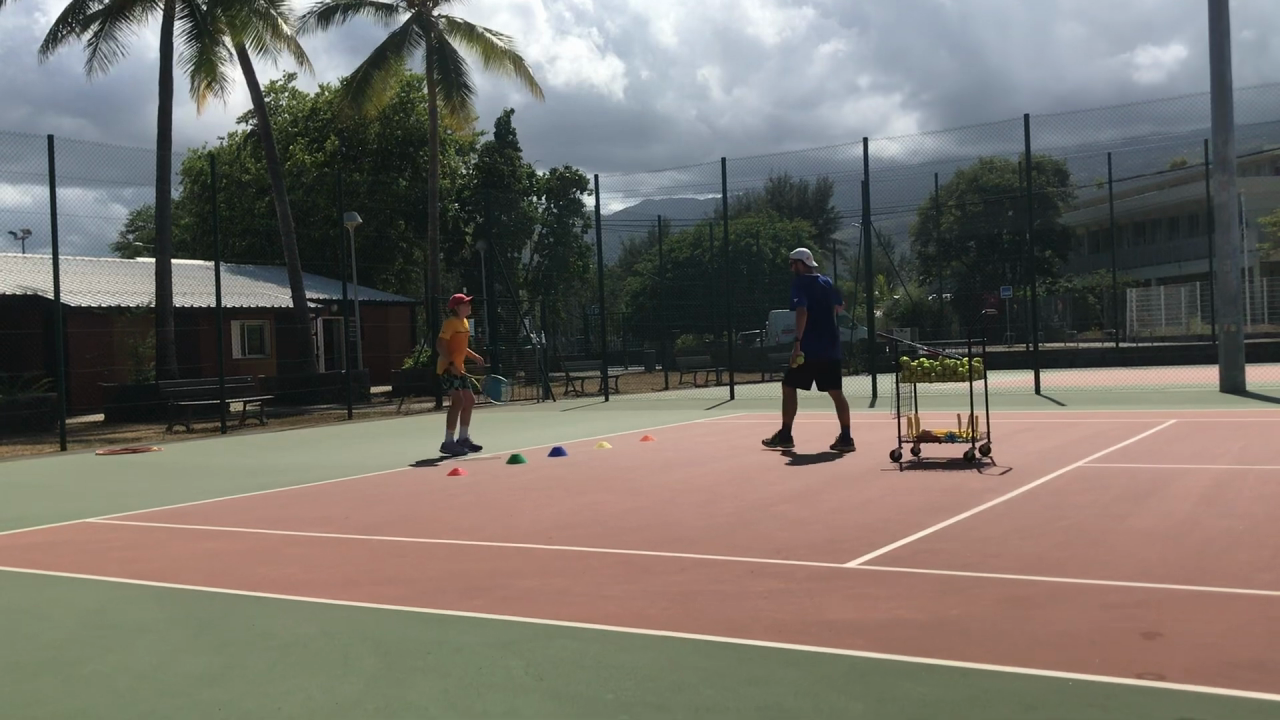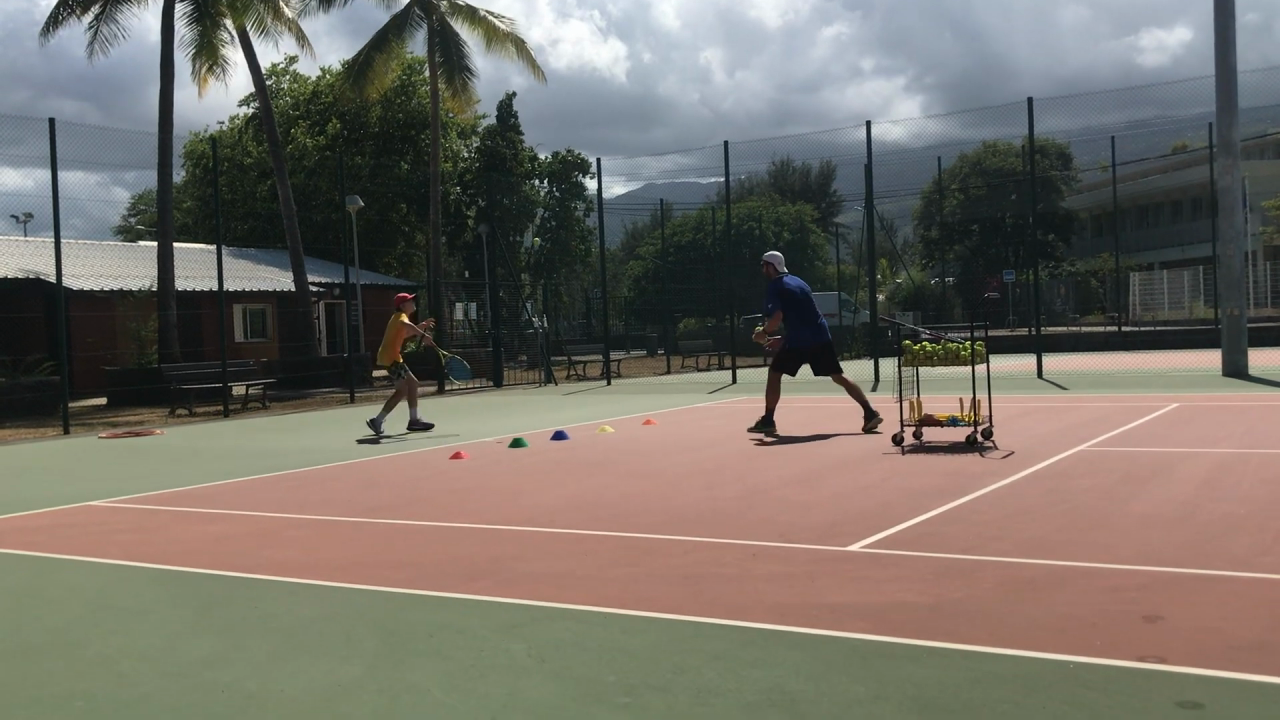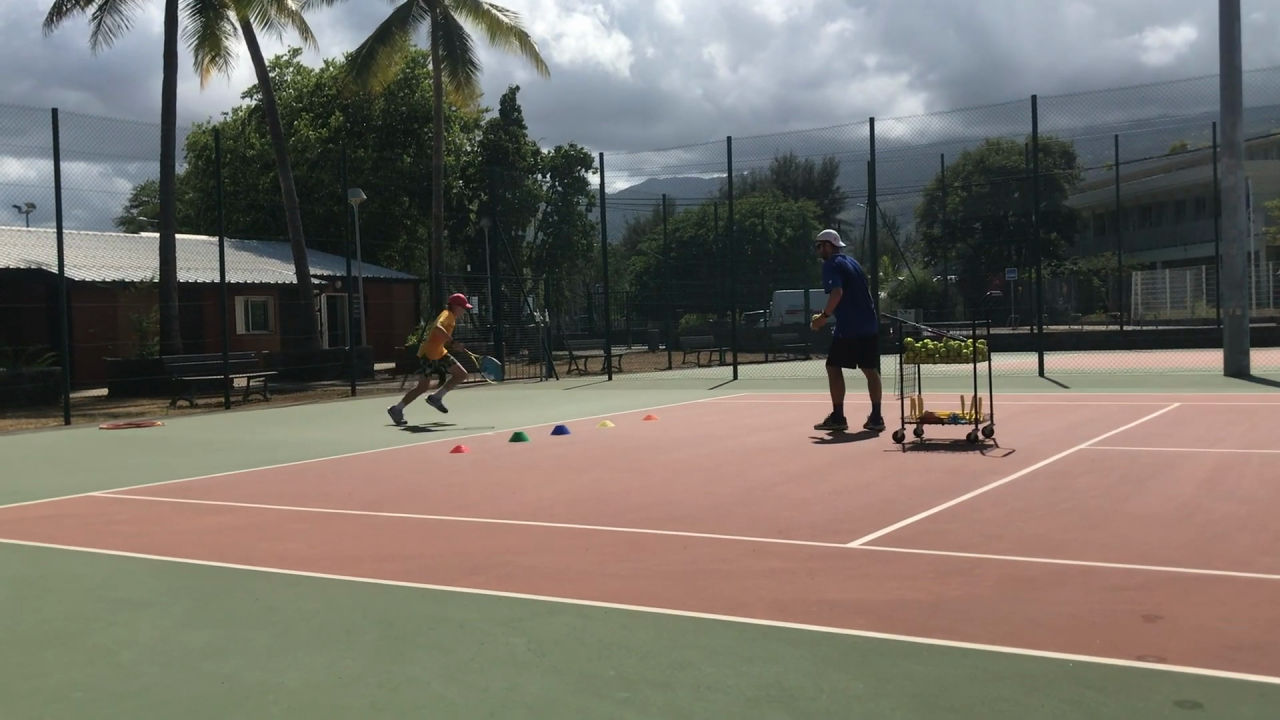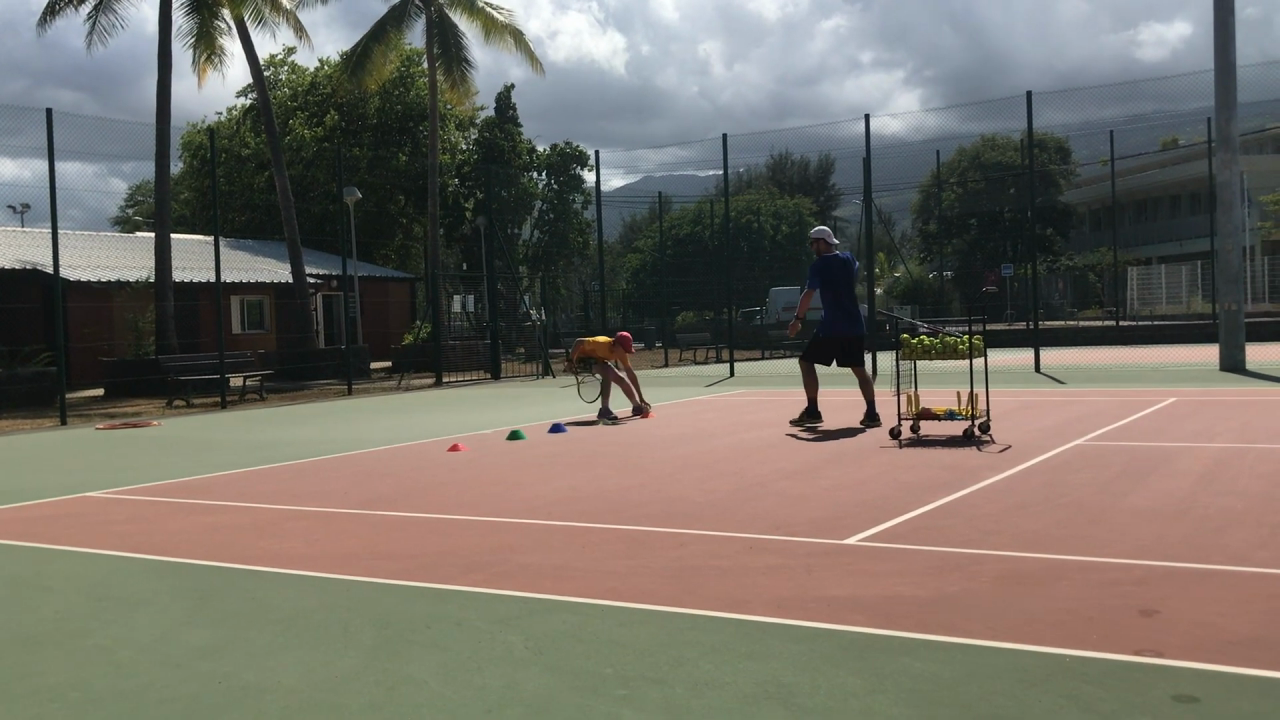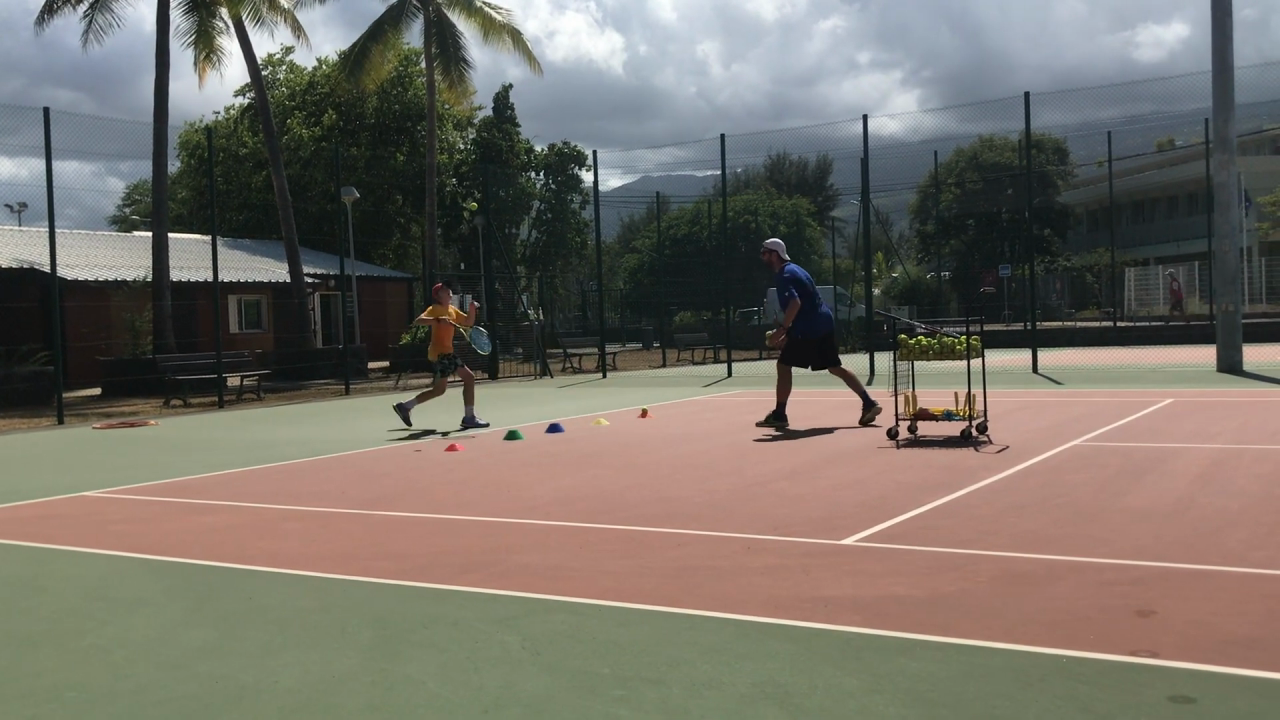
dt=1s
person 1, frame 1
left shoulder: (800, 282)
right shoulder: (828, 283)
left elbow: (801, 312)
right elbow: (839, 307)
left wrist: (796, 342)
left hip: (809, 348)
right hip: (831, 348)
left knee: (789, 388)
right knee: (836, 392)
left ankle: (785, 436)
right ankle: (846, 438)
person 1, frame 2
left shoulder: (774, 287)
right shoulder: (797, 282)
left elbow: (776, 317)
left wrist: (764, 332)
right wrist: (782, 339)
left hip: (797, 340)
right hip: (820, 335)
left knee: (774, 374)
right knee: (839, 377)
left ankle: (767, 421)
right ankle: (871, 414)
person 1, frame 3
left shoulder: (831, 264)
right shoulder: (853, 263)
left elbow: (837, 292)
left wrist: (824, 316)
left hip: (849, 327)
right hip: (869, 324)
left knee: (833, 368)
right knee: (871, 369)
left ankle: (838, 417)
right ankle: (876, 417)
person 1, frame 4
left shoulder: (818, 264)
right shoulder: (849, 259)
left elbow: (809, 294)
left wrist: (797, 319)
left hip: (831, 326)
right hip: (855, 324)
left knee: (806, 362)
right knee: (859, 369)
left ankle: (812, 411)
right ankle: (872, 414)
person 1, frame 5
left shoulder: (783, 275)
right shoulder: (792, 269)
left elbow: (795, 303)
left wrist: (782, 329)
right wrist: (787, 333)
left hip: (808, 328)
right hip: (824, 323)
left knee: (784, 366)
right knee: (835, 368)
left ankle: (779, 415)
right ankle: (869, 404)
